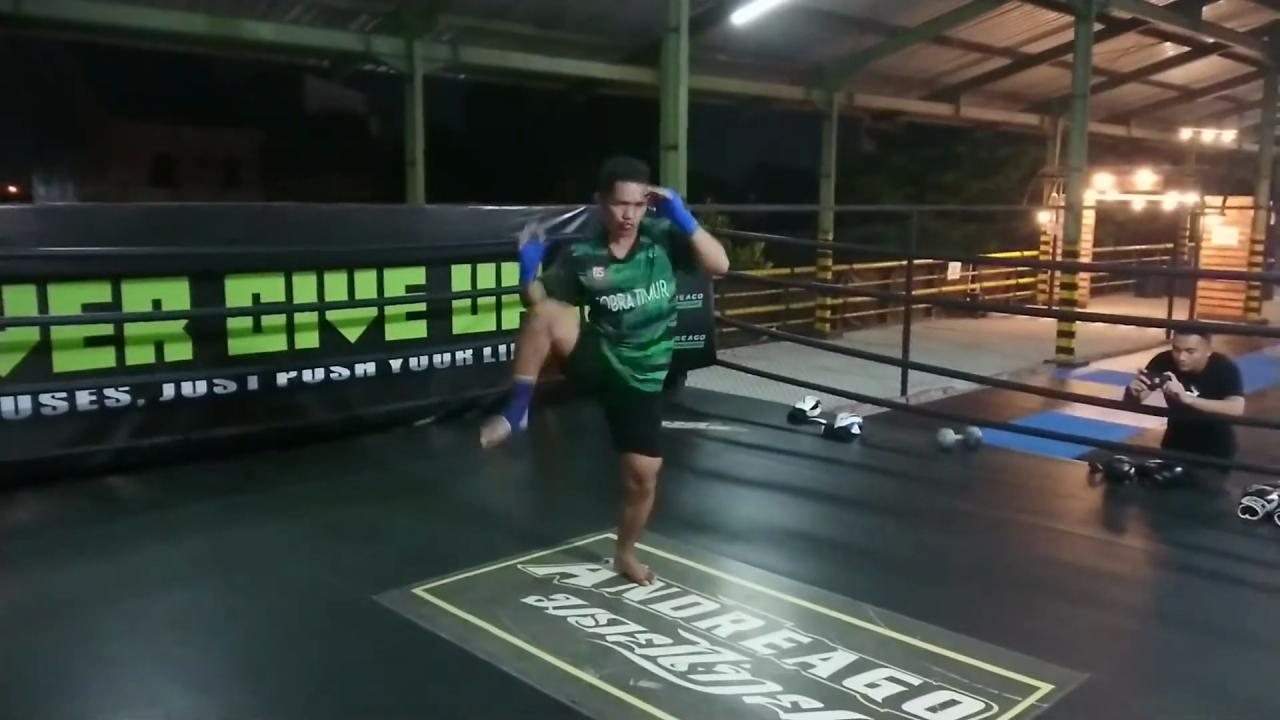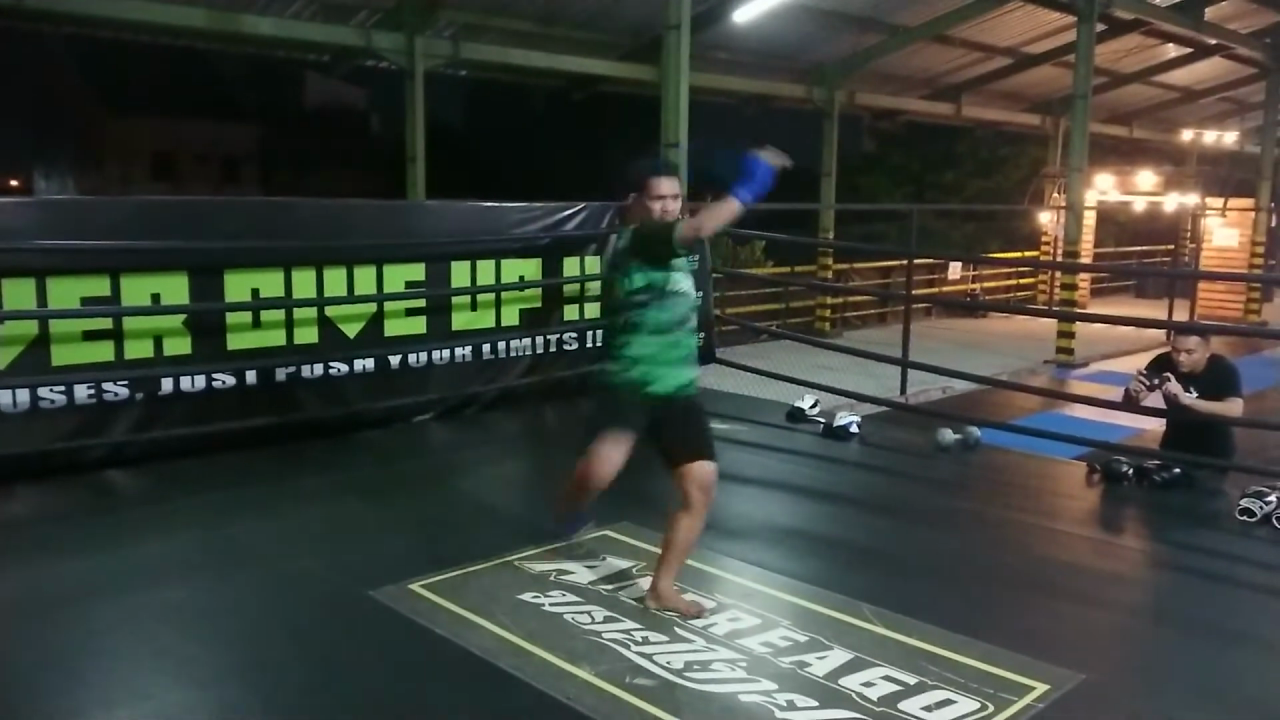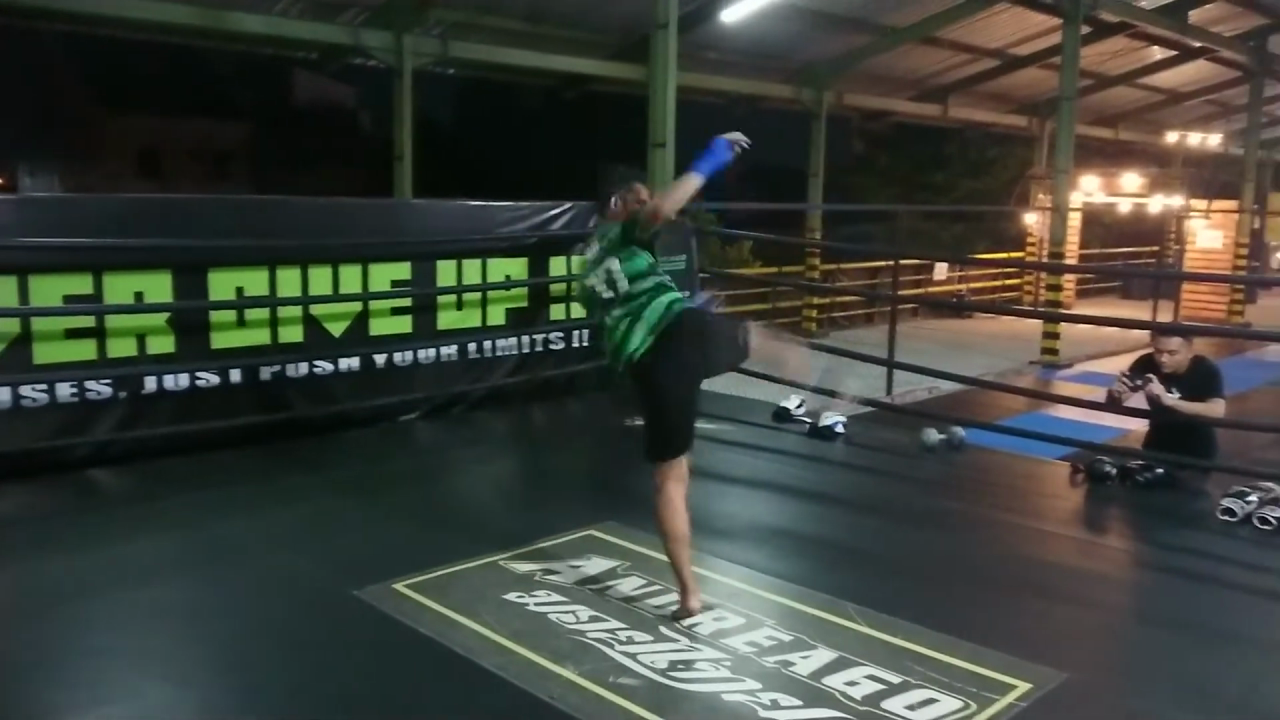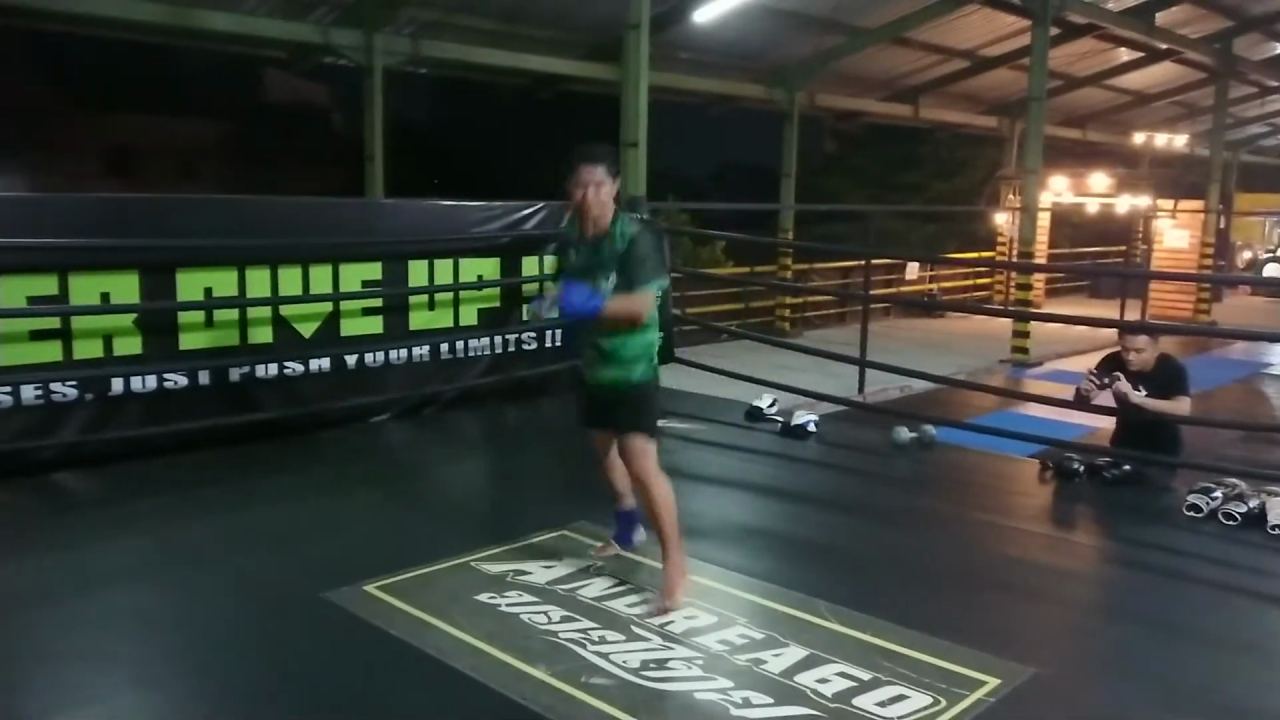
dt=0.4s
person 1, frame 1
left shoulder: (665, 238)
right shoulder: (581, 253)
left elbow: (718, 265)
right elbow: (536, 303)
left wrist: (681, 213)
right wrist: (529, 268)
left hip: (640, 380)
right hip: (596, 357)
left knee: (642, 478)
right knee: (547, 319)
left ankle: (625, 552)
right ankle: (514, 413)
person 1, frame 2
left shoulder: (674, 259)
right shoulder: (640, 239)
right elbow: (694, 229)
right wrist: (748, 186)
left hip: (678, 390)
right hip: (635, 382)
left knee: (701, 488)
right knee: (599, 473)
left ankle: (664, 587)
right ankle: (572, 516)
person 1, frame 3
left shoulder: (593, 259)
right shoulder: (630, 236)
right elbow: (662, 208)
right wrist: (711, 158)
left hip: (651, 368)
right hip: (696, 332)
left knee: (670, 480)
right knee: (754, 338)
left ankle: (689, 592)
person 1, frame 4
left shoulder: (636, 238)
right shoulder: (571, 240)
left elbow: (643, 309)
left wrist: (587, 305)
right wrist: (557, 302)
left hip: (632, 371)
right hip: (595, 370)
left knee: (643, 464)
right knee: (603, 447)
left ankle: (674, 568)
right ankle: (628, 526)
